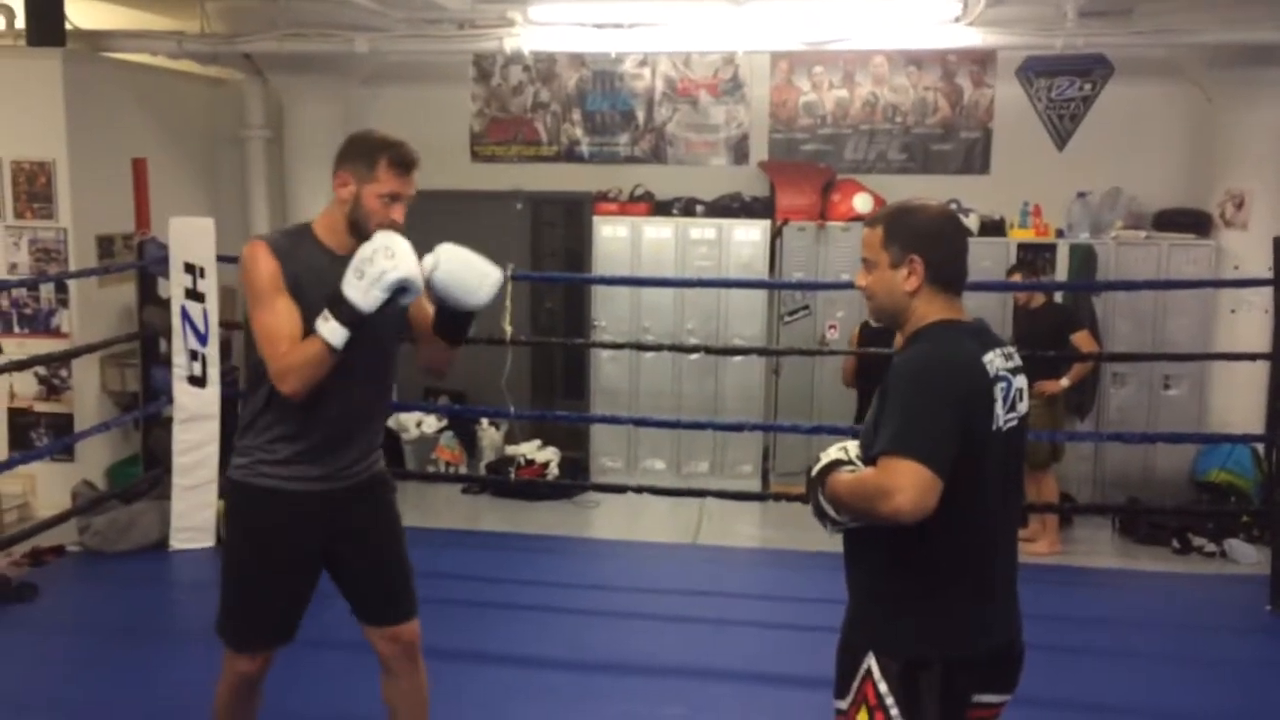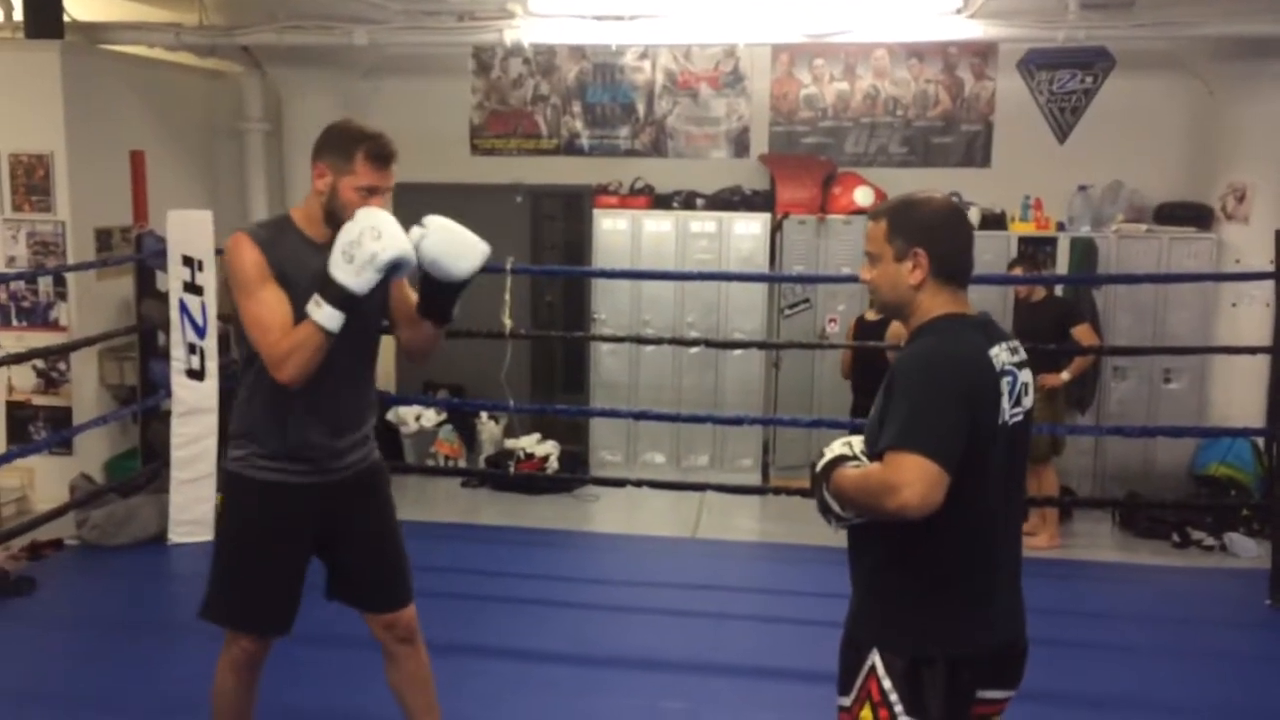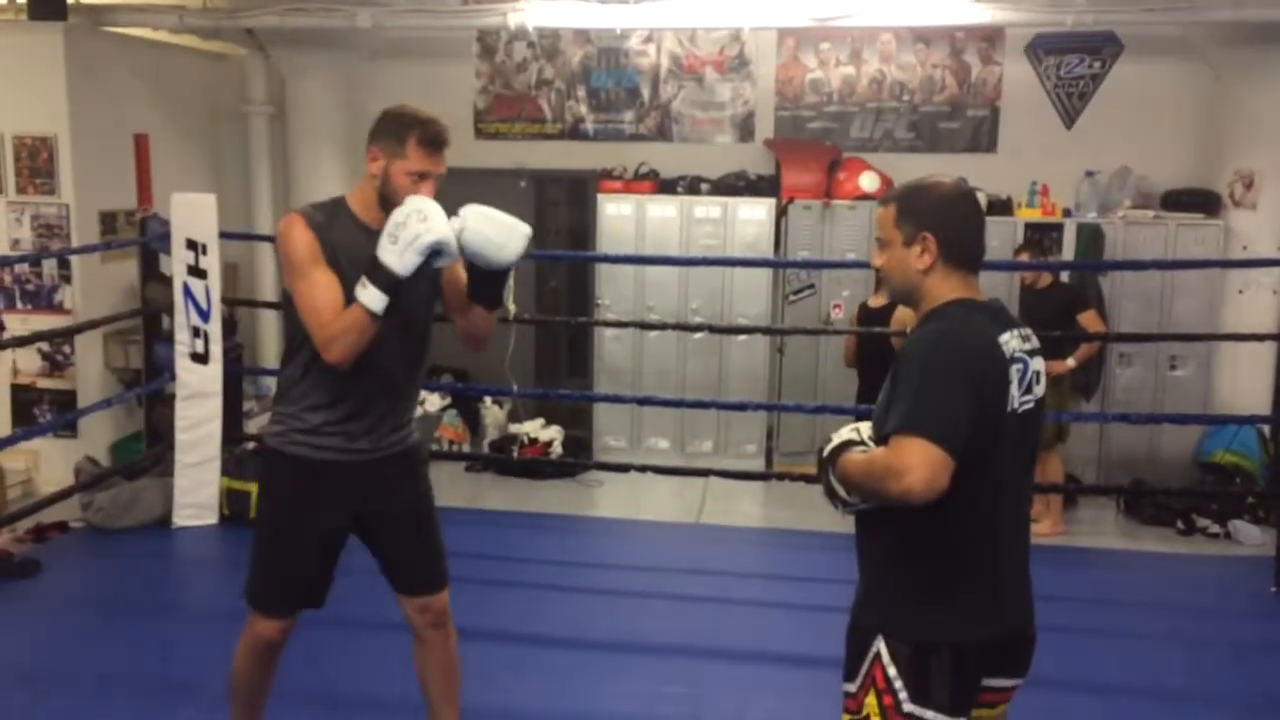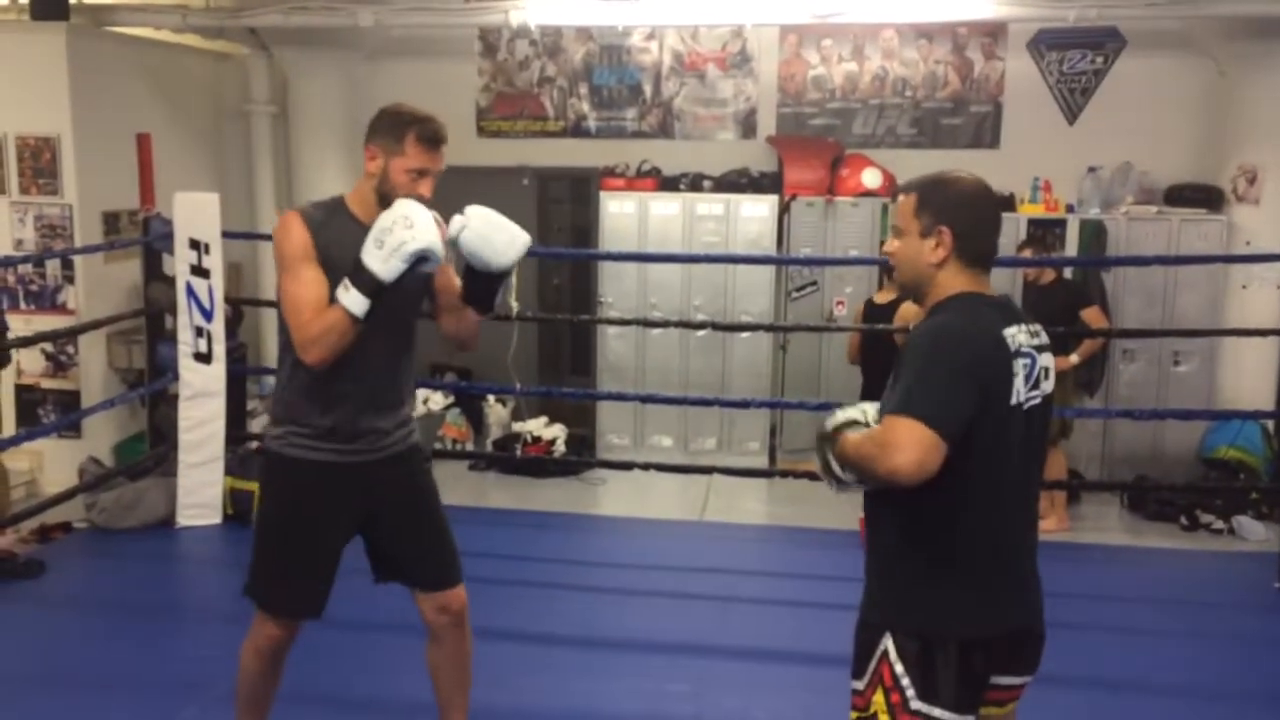
dt=0.4s
person 1, frame 1
left shoulder: (393, 258)
right shoulder: (270, 257)
left elbow: (435, 360)
right elbow: (289, 377)
left wrist: (456, 312)
right wrist: (352, 305)
left hip: (358, 481)
right hip: (272, 488)
left knee: (401, 641)
right knee: (248, 659)
person 1, frame 2
left shoulder: (378, 244)
right shoulder: (253, 249)
left elbow: (417, 346)
right elbow: (287, 365)
left wrist: (441, 287)
right wrist: (343, 286)
left hip: (353, 470)
right hip: (268, 478)
left knee: (399, 626)
right knee: (246, 641)
person 1, frame 3
left shoulder: (428, 231)
right shoulder: (307, 231)
left elbow: (476, 334)
right elbow: (336, 347)
left wrist: (489, 273)
right wrist: (388, 269)
left hip: (391, 451)
right hip: (307, 456)
left knee: (432, 610)
right knee: (269, 625)
person 1, frame 4
left shoulder: (430, 233)
right shoulder: (304, 228)
left elbow: (461, 335)
right elbow: (313, 347)
left wrist: (486, 276)
right wrist: (374, 273)
left hip: (391, 452)
right hip: (306, 458)
left knee: (448, 608)
right knee: (275, 627)
person 2, frame 1
left shoulder: (927, 367)
right shoulder: (992, 352)
left elbow: (902, 496)
left wrist: (833, 483)
right wrist: (866, 469)
left hip: (914, 641)
person 2, frame 2
left shoulder: (933, 360)
right shoulder: (997, 346)
left elbow: (909, 491)
left wrist: (838, 479)
right wrist: (872, 464)
left hip: (917, 637)
person 2, frame 3
left shoulder: (941, 345)
right shoulder: (1011, 334)
left elbow: (914, 476)
left wrist: (844, 464)
right wrist: (879, 449)
left hip: (923, 622)
right hip: (997, 611)
person 2, frame 4
left shoulder: (949, 336)
right shoulder: (1014, 330)
left elbow: (905, 458)
left wrist: (844, 443)
right wrist: (886, 424)
left hip: (934, 615)
right hip: (1006, 604)
person 3, frame 1
left shoulder: (1059, 313)
right shoulder: (1020, 313)
left elbow: (1091, 352)
left wrist: (1064, 382)
left hip: (1044, 399)
left knee: (1043, 467)
right knee: (1027, 465)
left ankle: (1052, 537)
right ankle: (1035, 525)
person 3, frame 2
left shoulder: (1060, 307)
right shoulder: (1021, 306)
left elbow: (1092, 346)
left wrist: (1064, 375)
left hip: (1045, 393)
left knee: (1043, 460)
right knee: (1027, 458)
left ankle: (1051, 531)
right ankle: (1035, 519)
person 3, frame 3
left shoulder: (1066, 293)
right shoulder: (1026, 292)
left elbow: (1098, 332)
left wrist: (1070, 362)
left hip: (1052, 380)
left knee: (1048, 447)
left ankle: (1055, 518)
right ankle: (1039, 505)
person 3, frame 4
left shoulder: (1070, 290)
right shoulder: (1029, 288)
left elbow: (1102, 329)
left wrist: (1073, 358)
left hip: (1056, 376)
left knee: (1052, 442)
left ankle: (1060, 514)
right ankle: (1043, 502)
